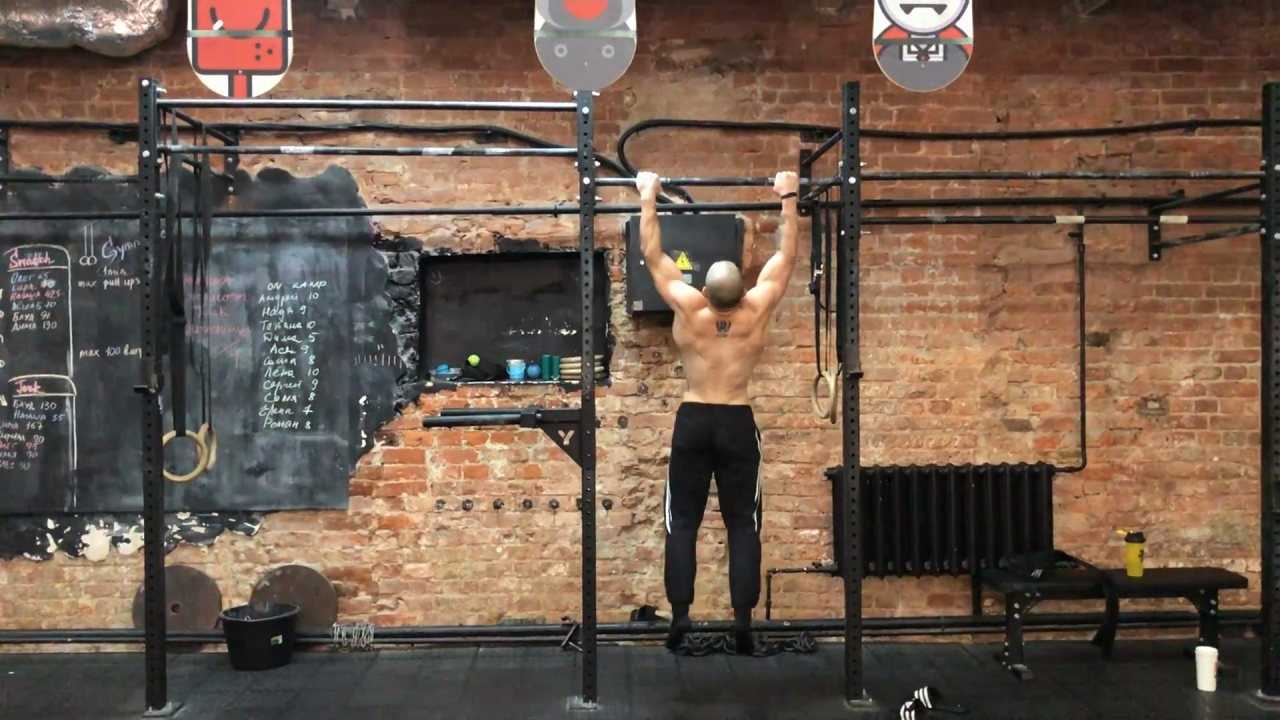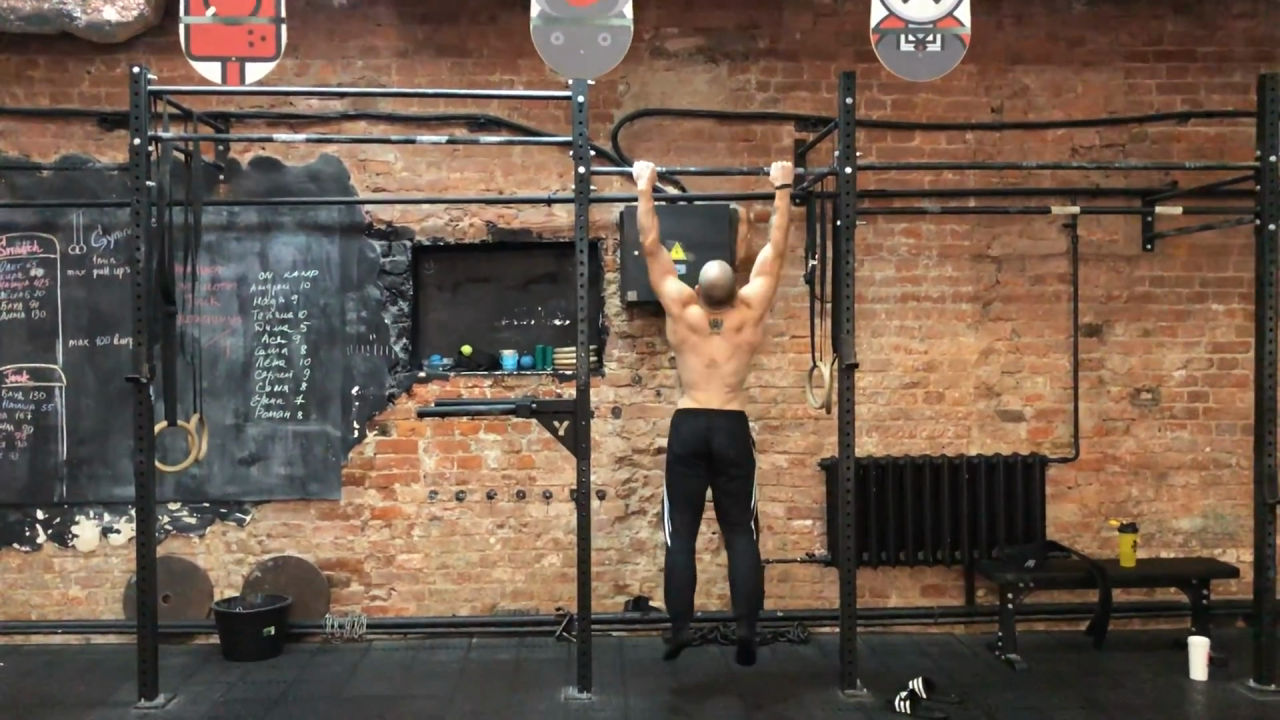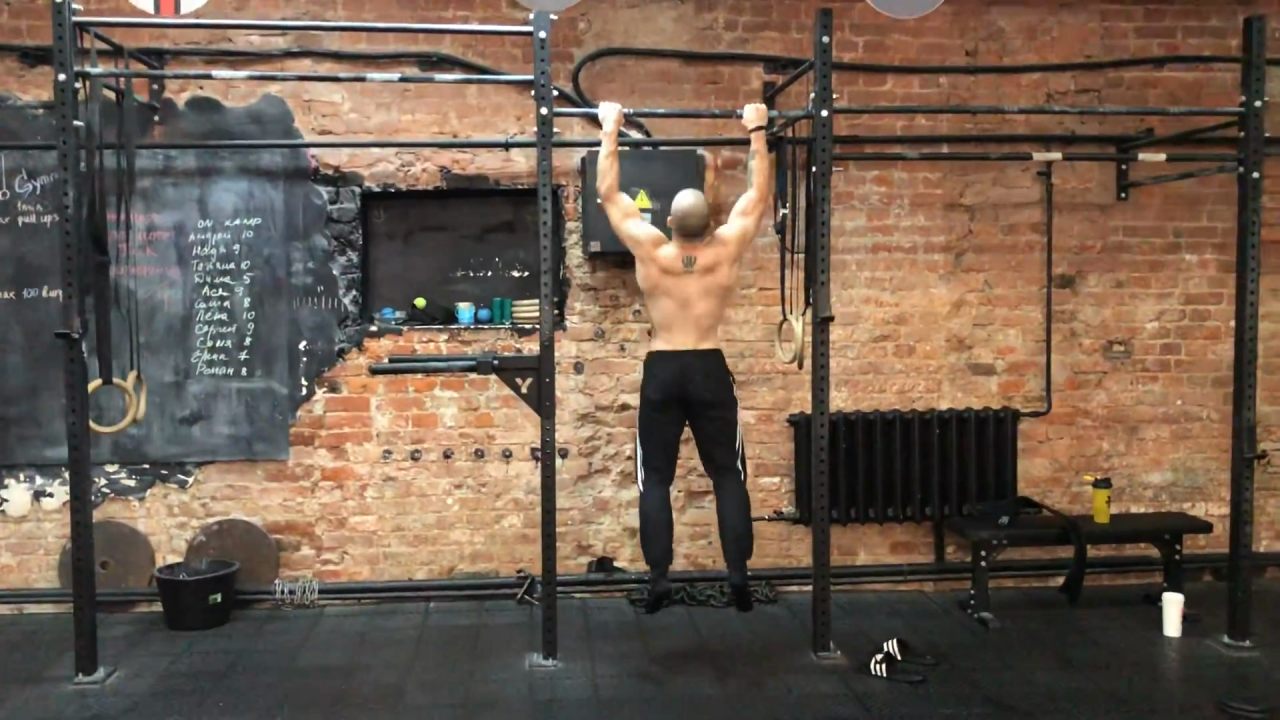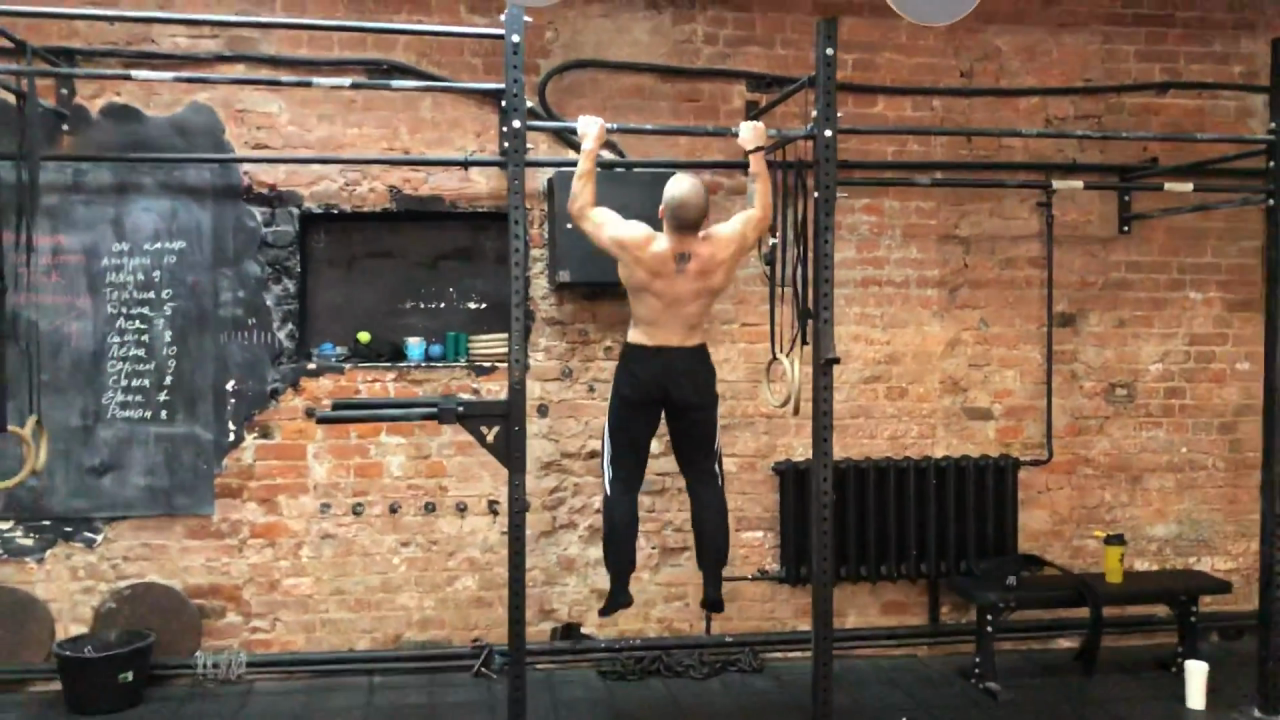
dt=1s
person 1, frame 1
left shoulder: (687, 312)
right shoulder: (756, 314)
left elbow: (653, 256)
right elbow: (785, 255)
left wrist: (648, 198)
right wrist: (788, 197)
left hip: (693, 422)
right hip: (738, 425)
left knee: (682, 523)
right knee: (743, 525)
left ankle: (680, 613)
right ankle: (743, 618)
person 1, frame 2
left shoulder: (680, 311)
right shoulder: (751, 313)
left elbow: (651, 246)
right elbow: (775, 246)
left wrist: (645, 185)
right wrist: (782, 187)
left hip: (687, 429)
right hip: (733, 431)
left knee: (680, 536)
right knee: (741, 535)
left ankle: (681, 627)
right ankle: (746, 630)
person 1, frame 3
left shoulder: (649, 251)
right shoulder: (728, 250)
left elbow: (608, 192)
right elbow: (760, 192)
left wrist: (610, 130)
right wrist: (757, 130)
left hip: (662, 373)
right hip: (710, 372)
left knee: (654, 480)
right knee: (727, 476)
left ankle: (659, 577)
right ankle: (738, 573)
person 1, frame 4
left shoulder: (634, 243)
right shoulder: (723, 246)
left elbow: (578, 208)
right elbow: (763, 209)
left wrist: (590, 145)
right wrist: (755, 150)
left hip: (639, 369)
right hip: (693, 369)
left knee: (622, 481)
right knee: (705, 479)
left ankle: (619, 587)
right ankle: (713, 586)
